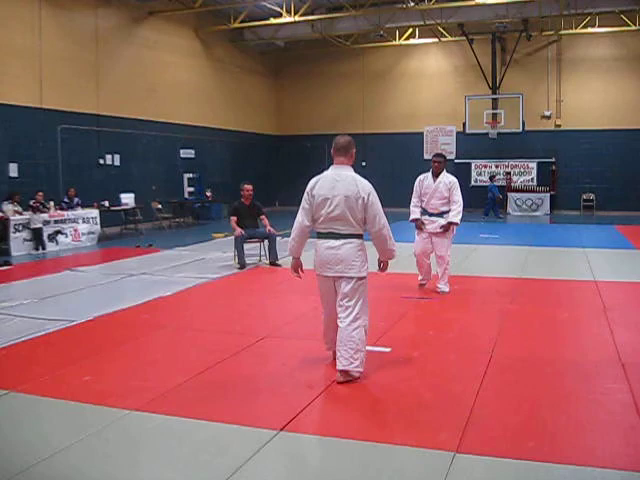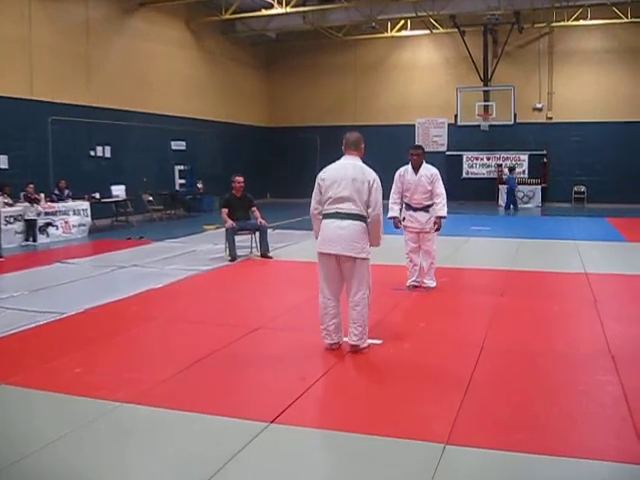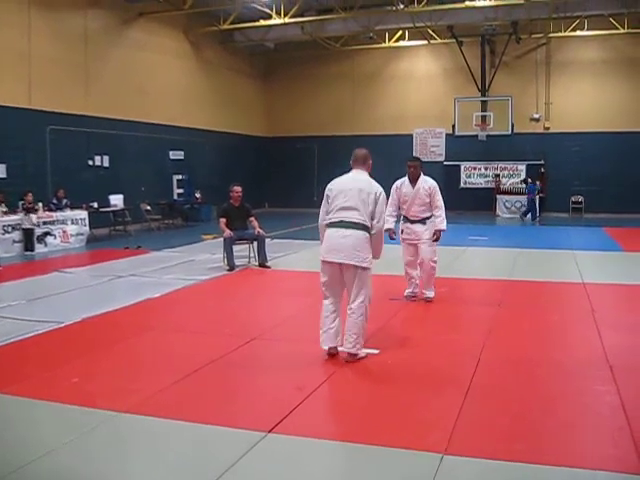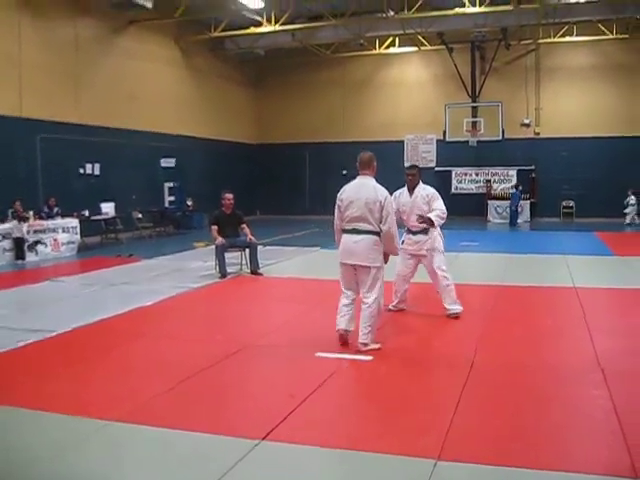
dt=1s
person 1, frame 1
left shoulder: (315, 183)
right shoulder: (362, 185)
left elbow: (303, 223)
right elbow: (378, 225)
left wrist: (295, 254)
right wrist: (386, 253)
left hip: (324, 251)
right hip: (351, 252)
left knee: (330, 308)
right knee: (351, 312)
left ankle: (335, 351)
right ankle: (347, 366)
person 1, frame 2
left shoulder: (326, 172)
right shoulder: (369, 175)
left elbow: (315, 209)
right elbow: (375, 214)
right wrist: (373, 241)
left hip: (328, 233)
right hip: (354, 233)
left knee: (328, 292)
right knee: (358, 292)
left ankle: (332, 338)
right ankle: (357, 340)
person 1, frame 3
left shoulder: (334, 184)
right shoulder: (375, 188)
left elbow: (322, 219)
right elbow: (378, 226)
right wrist: (373, 254)
left hip: (332, 240)
right hip: (357, 242)
left knee: (330, 296)
right knee: (357, 299)
left ankle: (330, 344)
right ankle: (352, 349)
person 1, frame 4
left shoulder: (345, 190)
right shoulder: (381, 192)
left elbow: (337, 223)
right elbow: (388, 226)
right wrist: (388, 250)
left hip: (348, 244)
right hip: (370, 246)
left knee: (348, 292)
right knee: (371, 295)
left ankle: (343, 328)
right ankle: (365, 340)
person 2, frame 1
left shoulder: (451, 181)
right shoulder: (421, 179)
left elbow: (457, 203)
right elbow: (415, 200)
left wrist: (450, 222)
right wrist: (417, 219)
left hip: (443, 221)
right hip: (424, 221)
left knee: (443, 255)
right knee: (420, 252)
left ankle: (442, 285)
right ankle: (424, 278)
person 2, frame 2
left shoulder: (432, 172)
right shoulder: (401, 172)
left elbow: (440, 196)
right elbow: (395, 195)
left wrist: (439, 217)
right wrist: (395, 216)
left hip: (428, 215)
right hip: (409, 215)
left knee: (428, 250)
right knee: (411, 250)
left ankle: (428, 281)
right ankle: (413, 280)
person 2, frame 3
left shoulder: (430, 184)
right shoulder: (398, 185)
left elbow: (438, 207)
right elbow: (392, 207)
left wrist: (439, 228)
right wrist: (390, 226)
left hip: (426, 227)
right hip: (407, 227)
left knee: (428, 261)
right knee: (409, 262)
left ankle: (428, 292)
right ankle: (412, 291)
person 2, frame 4
left shoulder: (429, 192)
right shoulder: (398, 195)
left elbow: (441, 212)
left wrist: (429, 219)
left hip: (430, 237)
right hip: (410, 238)
left knee: (439, 272)
right knee: (402, 273)
left ankle: (453, 307)
right ankle: (397, 304)
